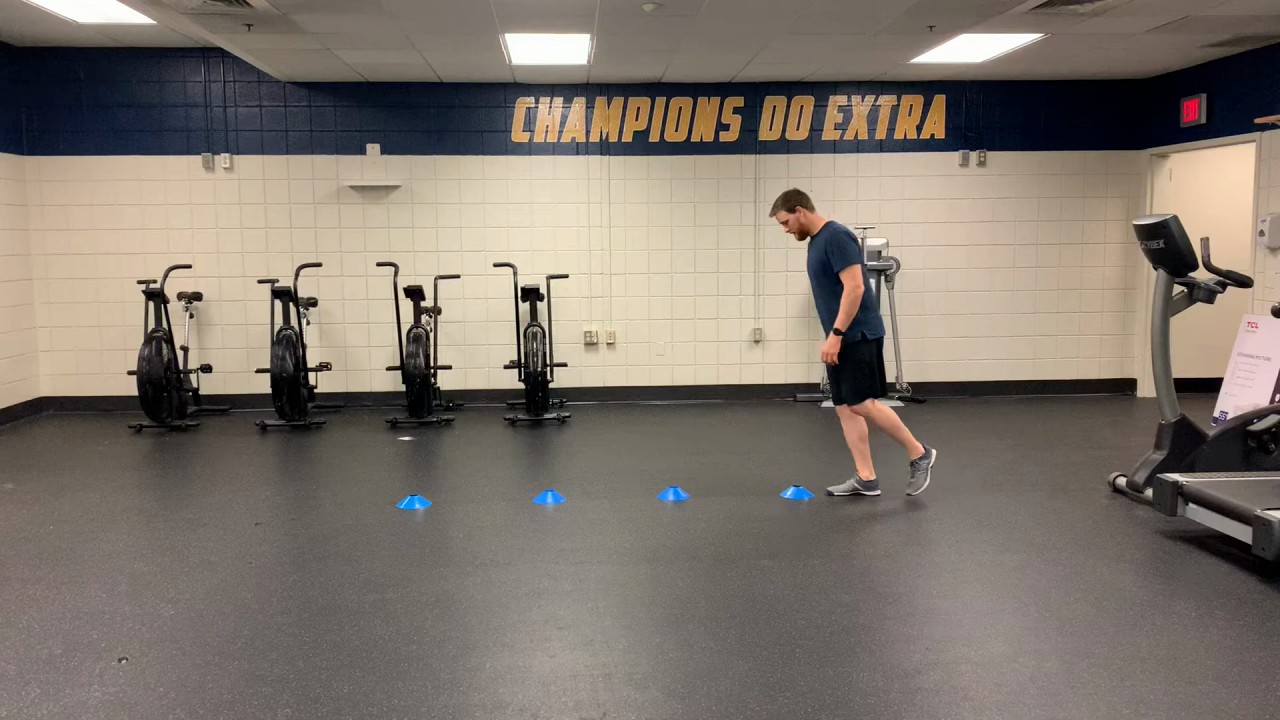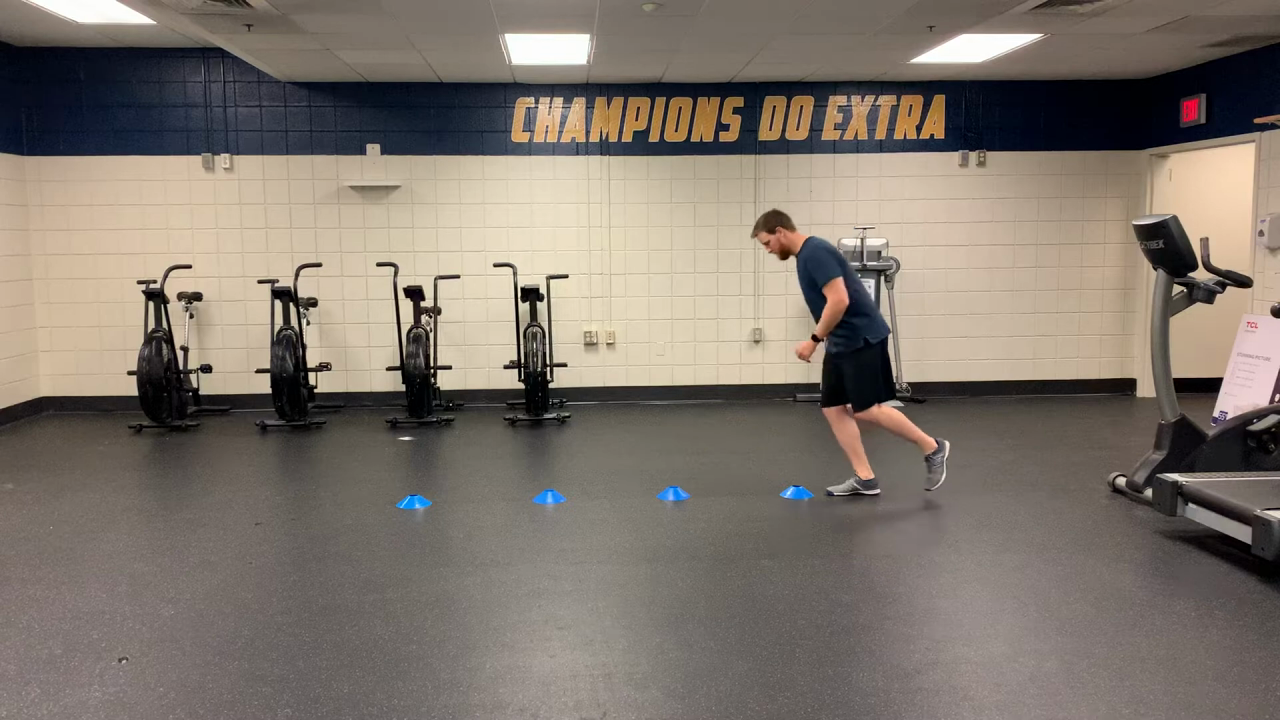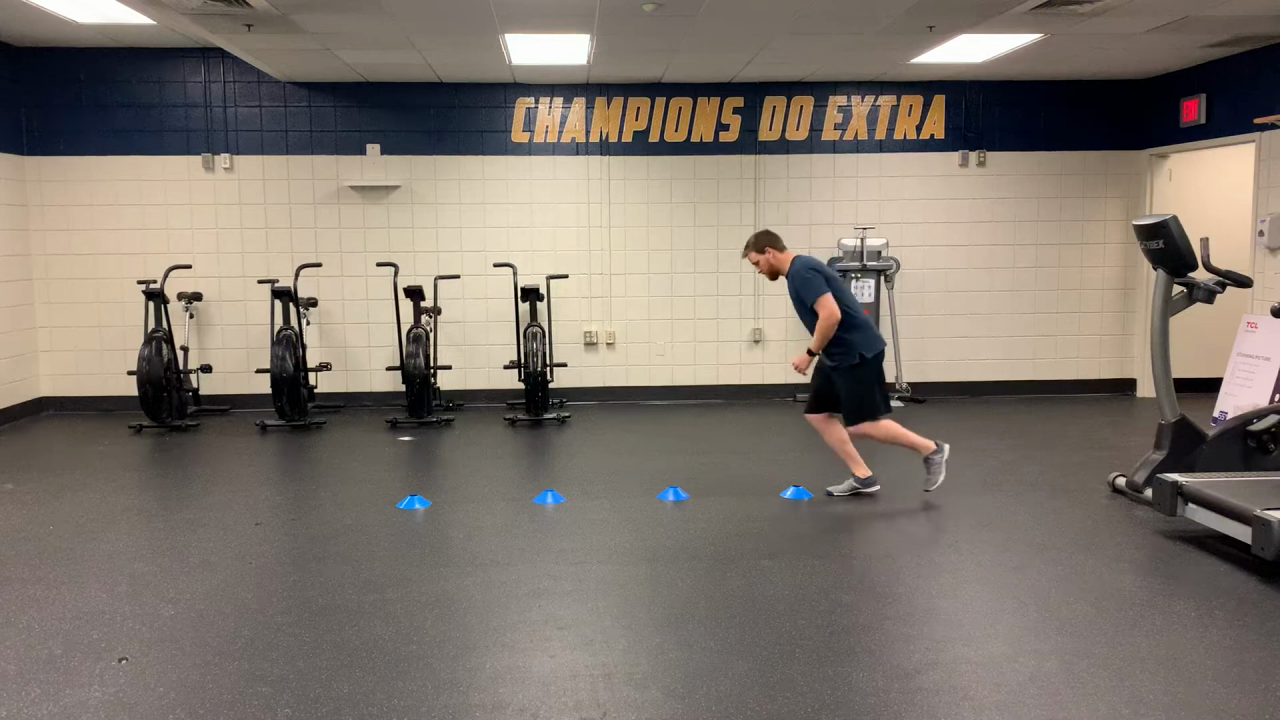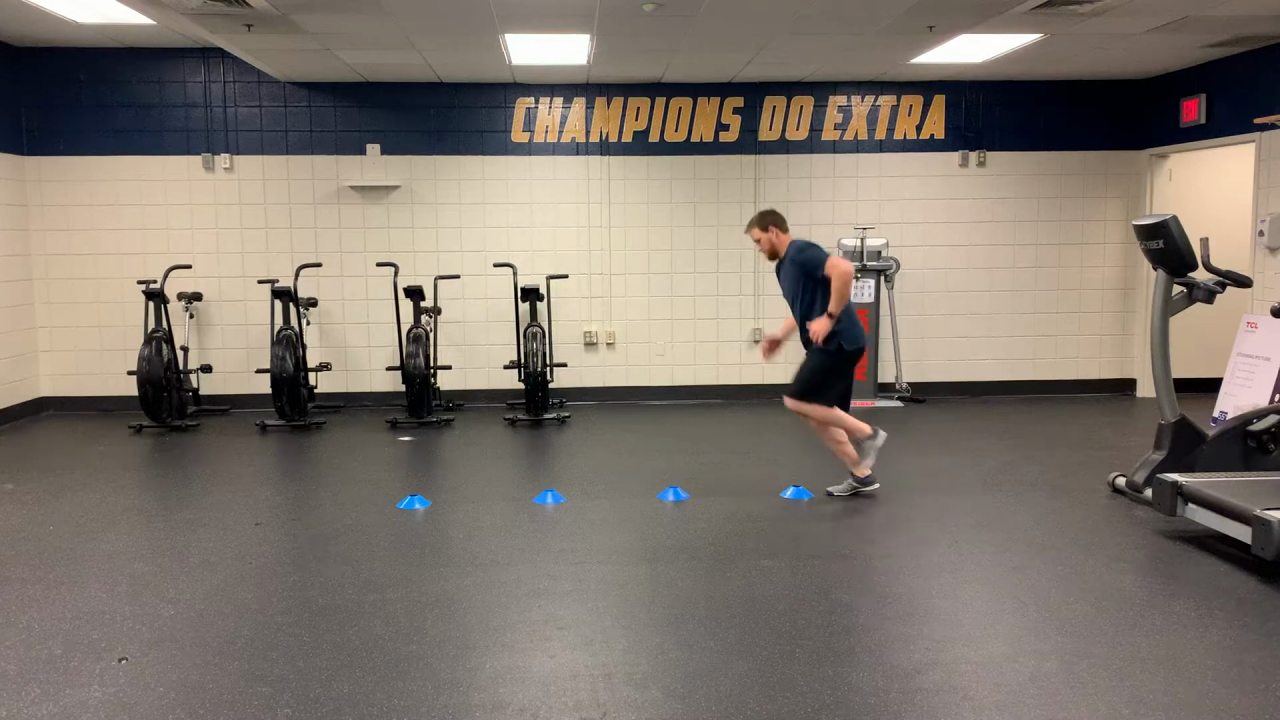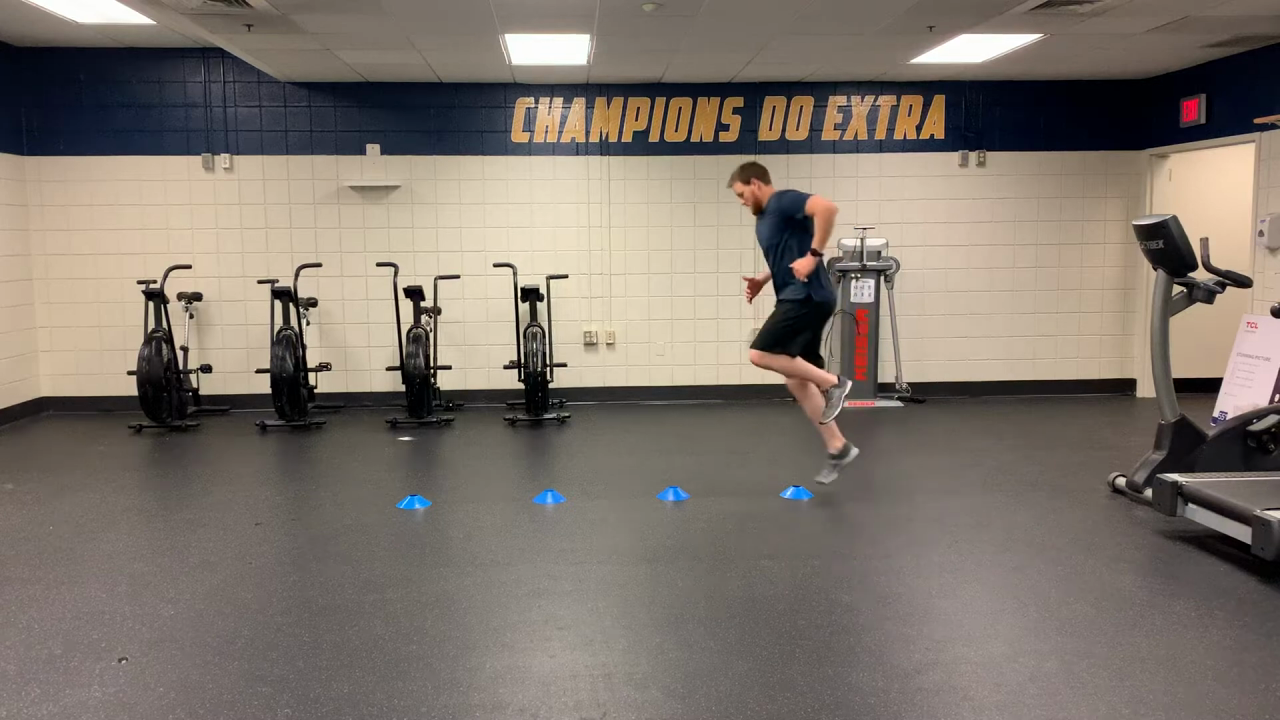
dt=0.2s
person 1, frame 1
left shoulder: (836, 236)
right shoulder: (817, 242)
left elbow: (854, 287)
left wrist: (836, 334)
right wrist: (831, 336)
left hip: (856, 336)
right hip: (842, 337)
left knee: (862, 404)
right knee: (845, 407)
left ankle: (919, 454)
right ankle: (865, 479)
person 1, frame 2
left shoulder: (815, 253)
right shoulder: (806, 255)
left elbow: (840, 301)
left wrist: (814, 340)
right wrist: (825, 341)
left hip: (862, 339)
right hip: (842, 343)
left knee: (867, 410)
right knee: (833, 409)
left ankle: (932, 448)
right ankle: (864, 478)
person 1, frame 3
left shoulder: (801, 271)
right shoulder: (800, 270)
left elbow: (831, 315)
left wrist: (809, 354)
left hip: (858, 353)
right hip: (838, 356)
left knee: (862, 425)
right knee: (817, 415)
left ankle: (932, 450)
right ankle: (863, 477)
person 1, frame 4
left shoulder: (801, 253)
right shoulder: (785, 265)
left elbow: (844, 270)
left wrist: (830, 318)
right wrist: (780, 336)
left hip: (839, 342)
right hip: (827, 344)
left knee: (797, 401)
right knee: (817, 414)
left ankle: (864, 433)
right ankle: (862, 475)
person 1, frame 5
left shoulder: (783, 201)
right shoulder: (764, 217)
left elbow: (827, 207)
left wrist: (814, 255)
right wrist: (761, 280)
left hip: (807, 297)
right hip: (796, 299)
left knee: (760, 354)
right knee: (797, 380)
left ankle: (832, 382)
right ankle: (838, 449)
